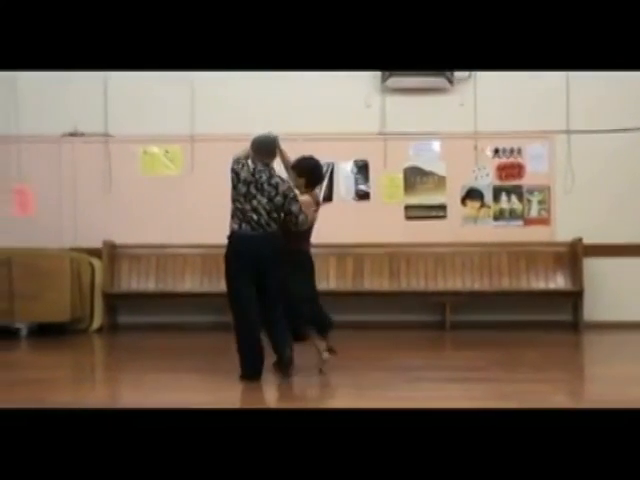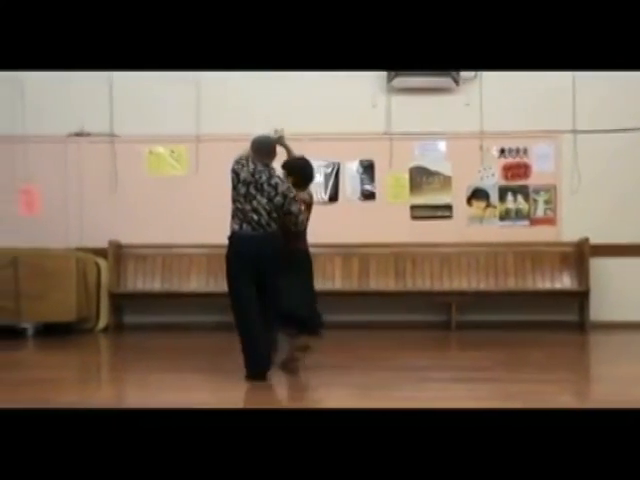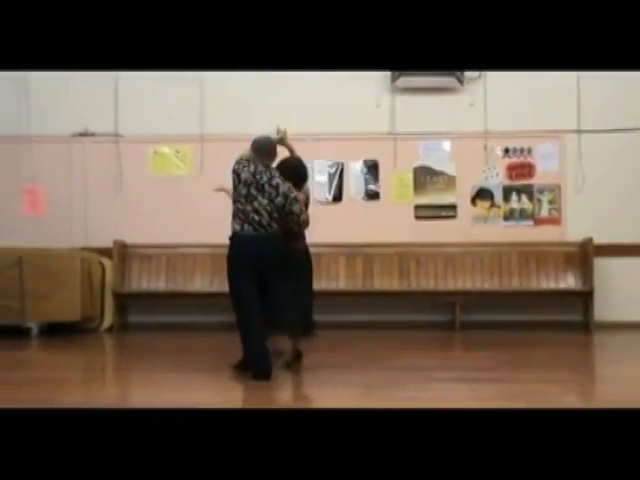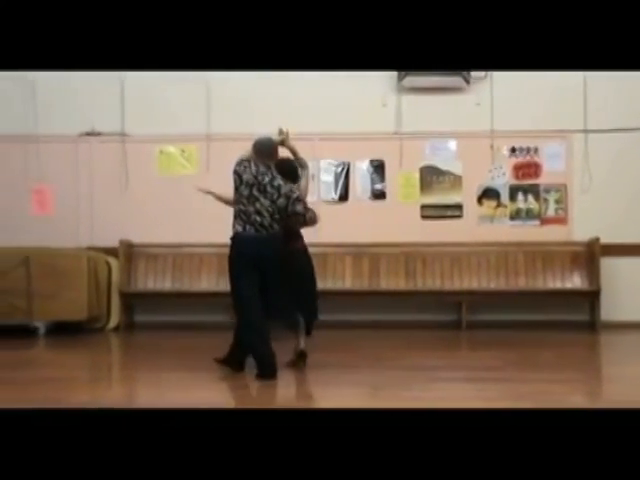
dt=0.1s
person 1, frame 1
left shoulder: (240, 172)
right shoulder: (282, 185)
left elbow: (239, 158)
right elbow: (300, 222)
left wrist: (256, 149)
left hip: (241, 245)
right hip: (269, 246)
left knee: (244, 306)
right knee: (272, 304)
left ankle: (252, 367)
right ankle: (284, 352)
person 1, frame 2
left shoulder: (239, 173)
right shoulder: (281, 186)
left elbow: (241, 158)
right elbow: (299, 222)
left wrist: (254, 150)
left hip: (241, 246)
right hip: (269, 246)
left knee: (245, 307)
right knee: (268, 303)
left ankle: (257, 366)
right ankle: (265, 358)
person 1, frame 3
left shoulder: (241, 172)
right shoulder: (282, 185)
left elbow: (242, 158)
right elbow: (301, 222)
left wrist: (257, 148)
left hip: (243, 246)
right hip: (271, 246)
left knee: (247, 306)
right knee: (262, 303)
left ankle: (261, 365)
right ankle: (252, 359)
person 1, frame 4
left shoulder: (241, 174)
right shoulder: (284, 187)
left elbow: (243, 160)
right elbow: (308, 218)
left wrist: (257, 151)
left hip: (244, 246)
right hip: (271, 247)
left knee: (248, 305)
right knee: (259, 303)
left ankle: (266, 364)
right ankle: (236, 356)
person 2, frame 1
left shoulder: (305, 201)
right shoulder: (307, 197)
right elbow: (289, 169)
right wrist: (279, 150)
left hip: (296, 259)
right hip: (297, 258)
left knee: (298, 308)
right knee: (293, 307)
left ankle: (323, 347)
person 2, frame 2
left shoulder: (295, 200)
right shoulder: (305, 196)
right elbow: (296, 167)
left hip: (293, 259)
right hip: (298, 257)
left knee: (287, 306)
right knee: (293, 306)
left ankle: (296, 348)
right ankle: (295, 351)
person 2, frame 3
right shoulder: (303, 194)
right elbow: (302, 168)
left wrist: (228, 192)
right wrist: (287, 144)
left hip: (286, 257)
right hip: (301, 256)
left knee: (272, 303)
right knee: (297, 303)
right ankle: (297, 349)
person 2, frame 4
right shoulder: (299, 195)
left elbow: (235, 202)
right elbow: (305, 167)
left wrist: (213, 193)
right wrist: (288, 145)
left hip: (280, 257)
right hip: (299, 257)
right knee: (299, 304)
right ankle: (300, 347)
